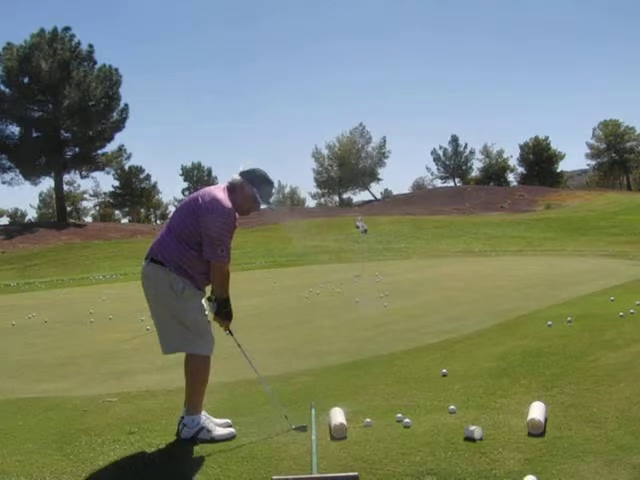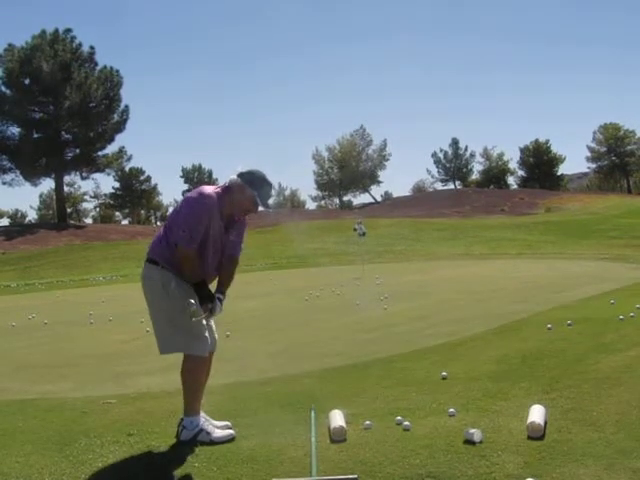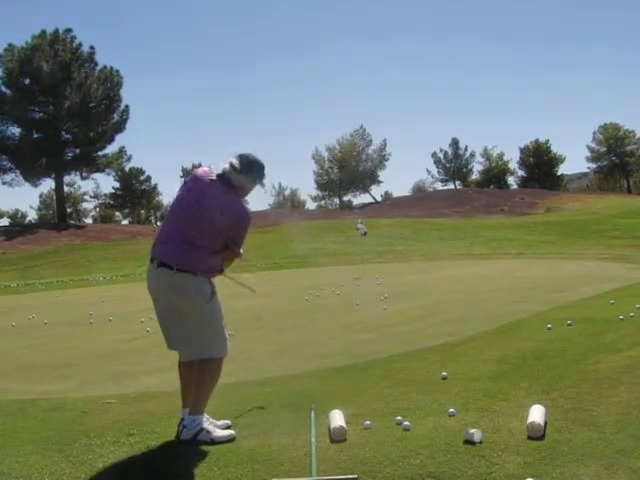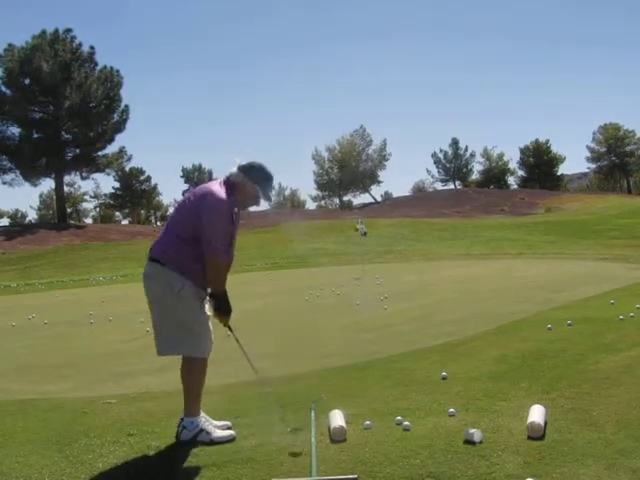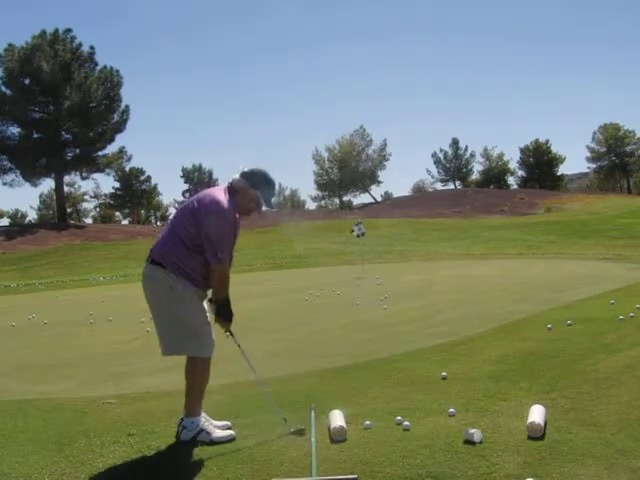
dt=0.7s
person 1, frame 1
left shoulder: (221, 203)
right shoulder: (220, 208)
left elbow: (218, 261)
right elbow: (218, 265)
left wrist: (218, 299)
right wrist: (223, 303)
left hip: (173, 276)
right hip: (169, 277)
left knee: (199, 345)
right knee: (200, 346)
left ankle: (193, 414)
right ankle: (192, 423)
person 1, frame 2
left shoulder: (237, 216)
right shoulder: (203, 201)
left elbow: (231, 256)
right elbow: (183, 250)
left wrist: (220, 293)
right wrist: (202, 289)
left hip: (188, 281)
right hip: (165, 276)
left knee: (206, 347)
right knee: (196, 347)
left ankle: (194, 415)
right ankle: (190, 425)
person 1, frame 3
left shoulder: (199, 177)
right shoulder: (238, 212)
right elbow: (232, 252)
right wrist: (217, 265)
left hip: (158, 271)
right hip: (187, 280)
left knee: (190, 348)
right knee: (214, 350)
left ankle: (190, 415)
right ankle: (193, 424)
person 1, frame 4
left shoulder: (226, 204)
right shoulder: (216, 200)
left elbow: (223, 256)
right elbow: (214, 256)
left wrist: (217, 294)
right wrist: (220, 297)
left hip: (182, 277)
right hip: (171, 277)
left knee: (199, 347)
right knee: (196, 349)
left ankle: (193, 417)
right ankle: (191, 425)
person 1, frame 5
left shoulder: (227, 208)
right shoulder: (219, 208)
left elbow: (221, 263)
right elbow: (218, 266)
left wrist: (218, 301)
right wrist: (223, 305)
left hip: (177, 278)
right hip: (169, 278)
left knee: (199, 347)
right knee: (200, 349)
left ankle: (193, 416)
right ankle: (191, 425)
